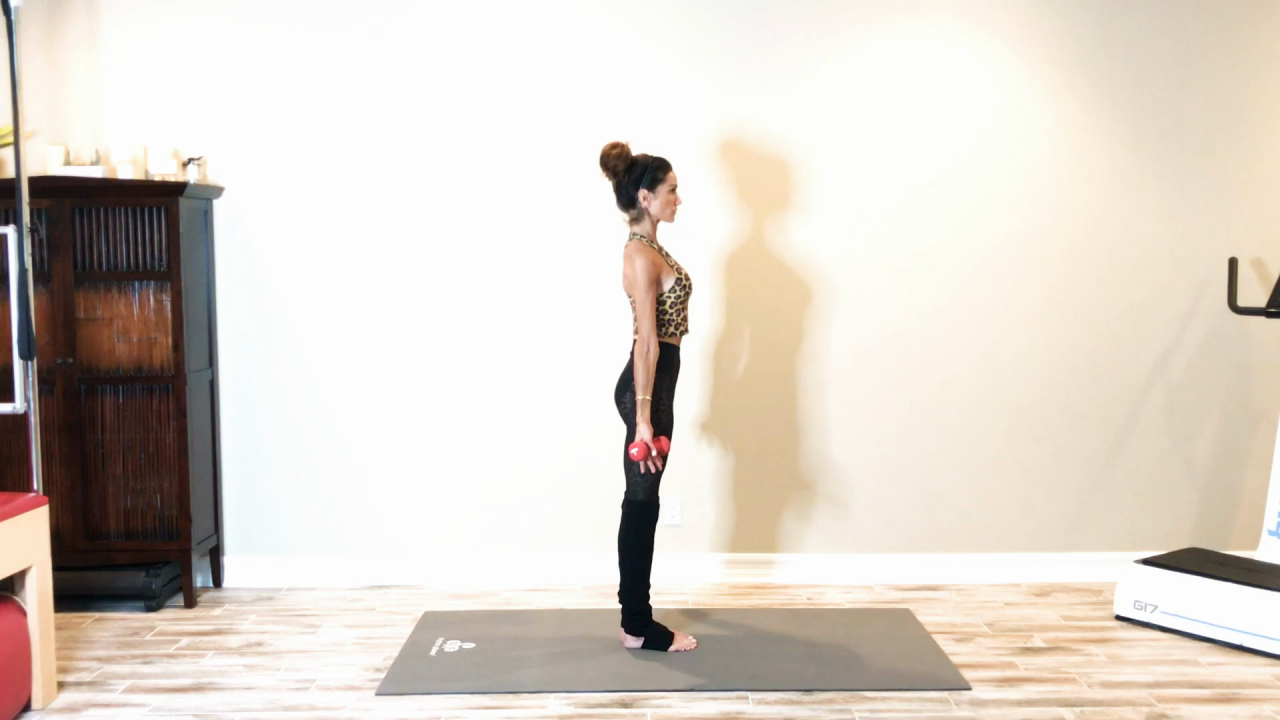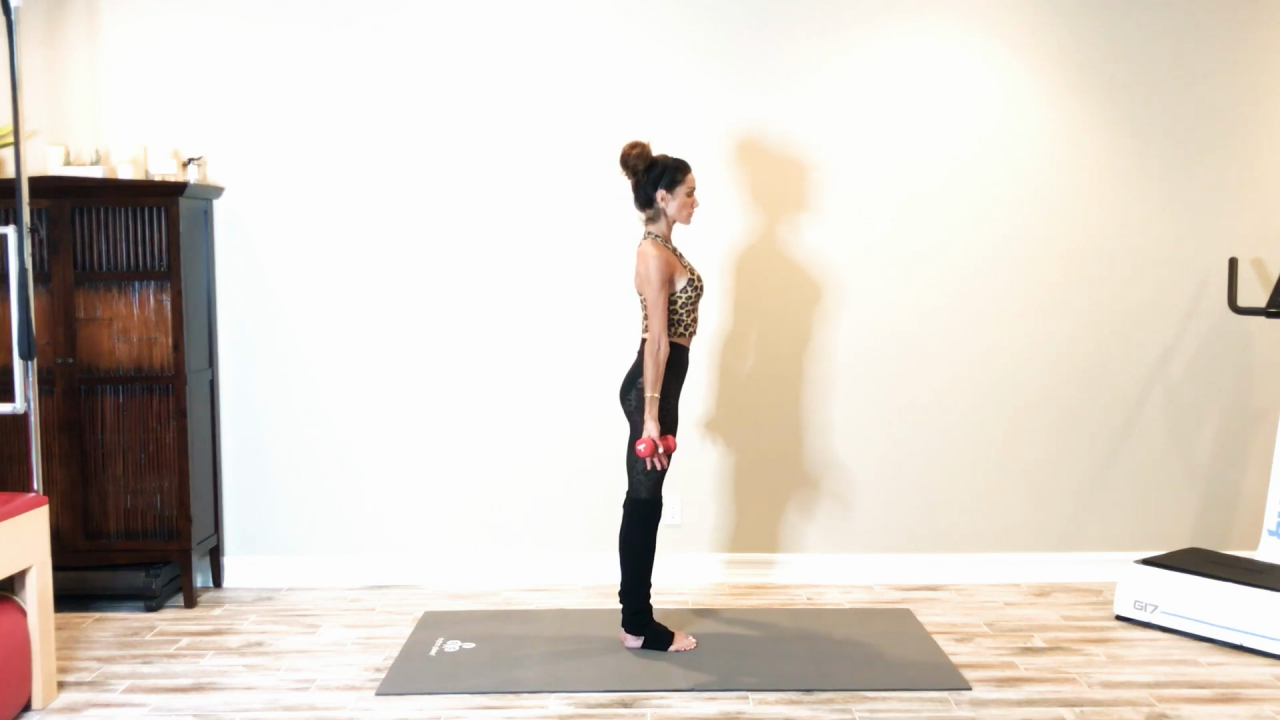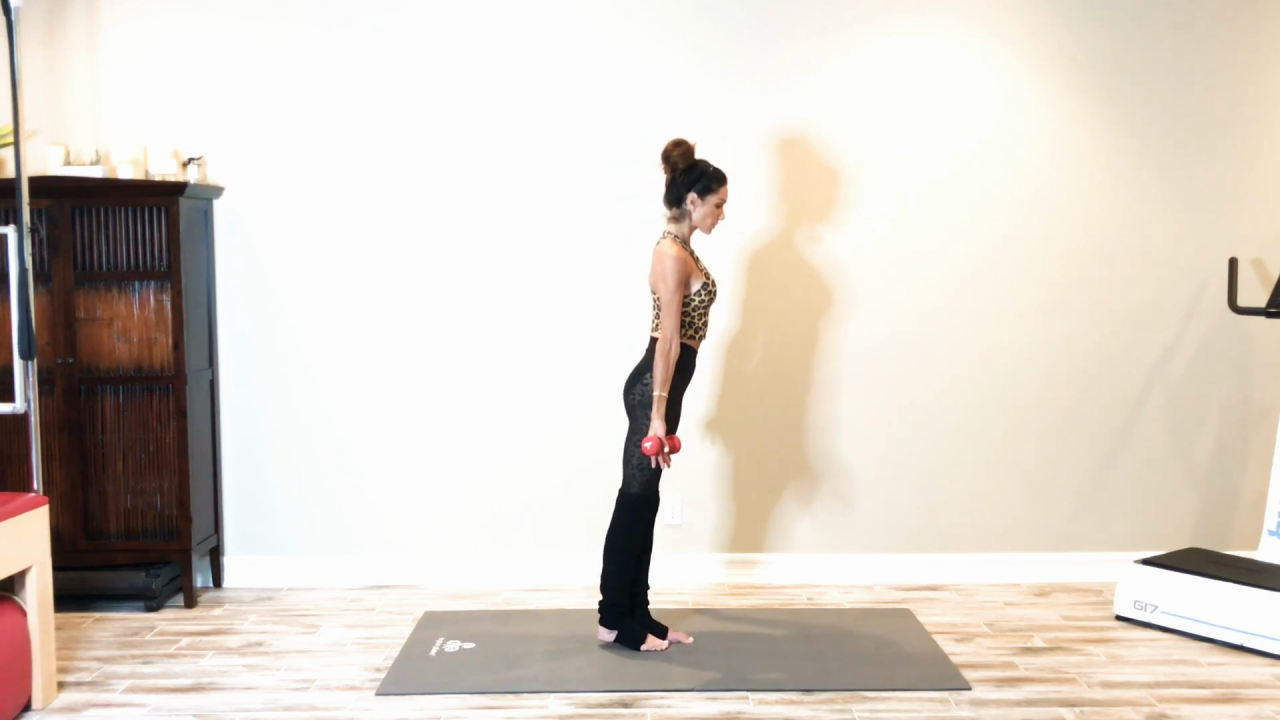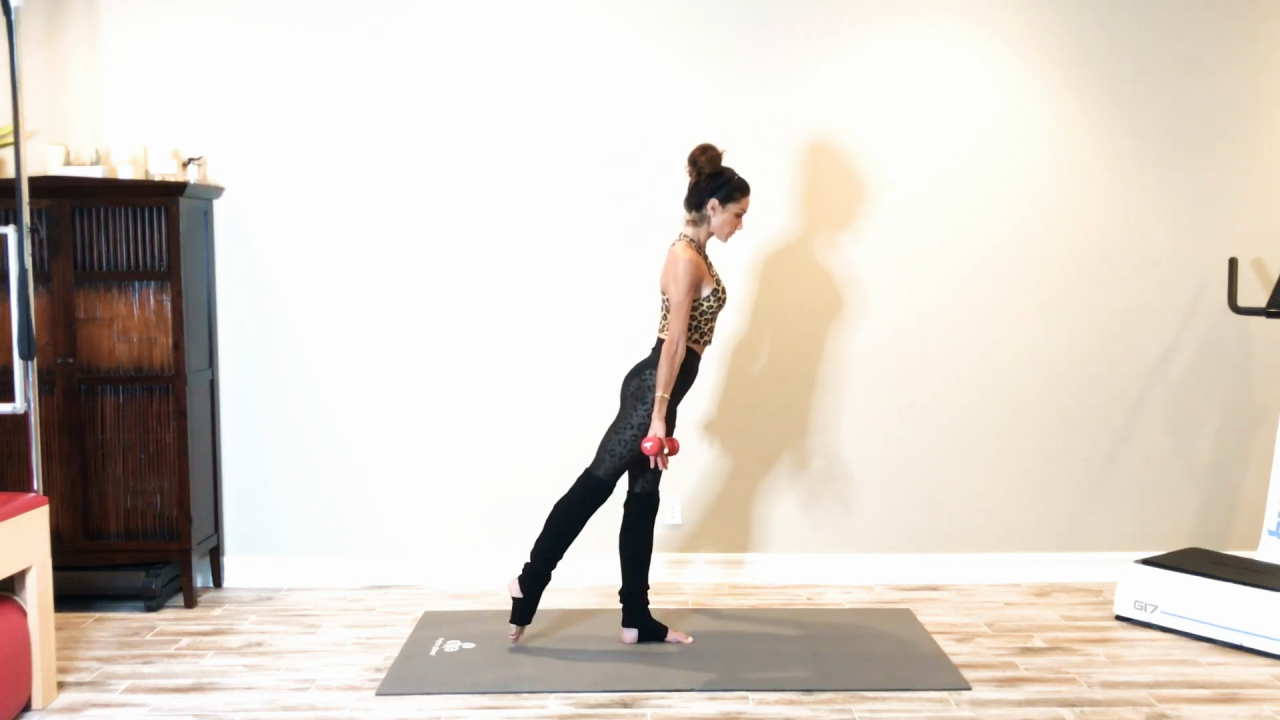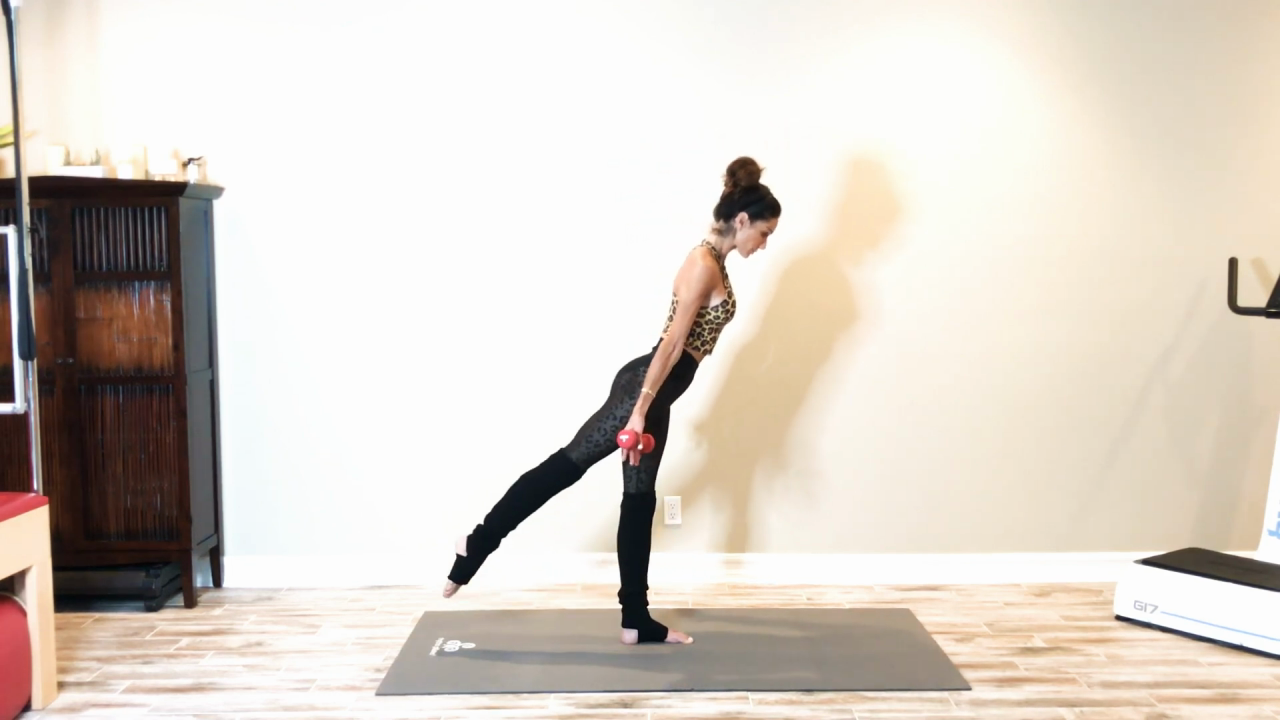
dt=1s
person 1, frame 1
left shoulder: (649, 247)
right shoulder: (640, 255)
right elbow: (646, 340)
right wrist: (643, 417)
left hip: (656, 382)
right hip: (647, 385)
left knee: (642, 504)
right knee: (641, 505)
left ankle: (637, 619)
right ankle: (638, 628)
person 1, frame 2
left shoulder: (662, 248)
right shoulder: (654, 254)
right elbow: (656, 339)
right wrist: (651, 415)
left hip: (660, 383)
right hip: (652, 385)
left knee: (645, 504)
right knee: (643, 504)
left ankle: (638, 618)
right ankle: (638, 627)
person 1, frame 3
left shoulder: (680, 249)
right shoulder: (671, 254)
right elbow: (666, 339)
right wrist: (657, 415)
left hip: (664, 385)
right hip: (655, 387)
left knee: (645, 502)
right knee: (634, 501)
left ankle: (636, 616)
right ankle: (613, 620)
person 1, frame 4
left shoulder: (694, 254)
right shoulder: (685, 259)
right elbow: (673, 341)
right wrist: (659, 416)
left hip: (658, 389)
right hip: (652, 389)
left knee: (643, 499)
right knee: (596, 483)
left ankle: (636, 619)
right ankle: (529, 581)
person 1, frame 5
left shoulder: (713, 263)
right shoulder: (704, 264)
right elbow: (672, 343)
right wrist: (640, 410)
left hip: (655, 389)
right hip: (645, 385)
left knee: (640, 500)
right knee: (567, 464)
left ankle: (636, 620)
right ankle: (477, 545)
